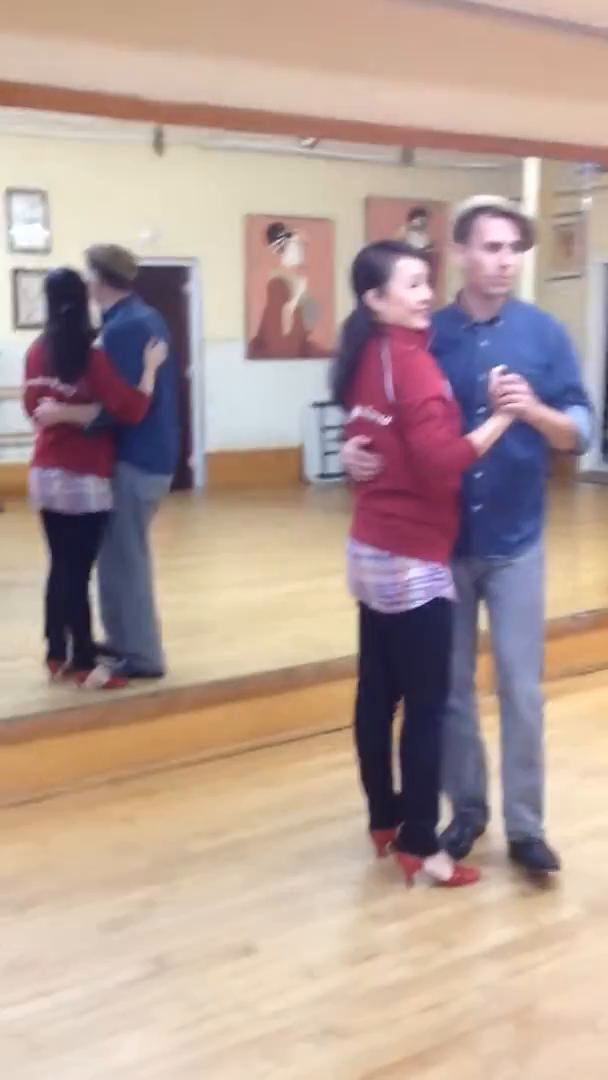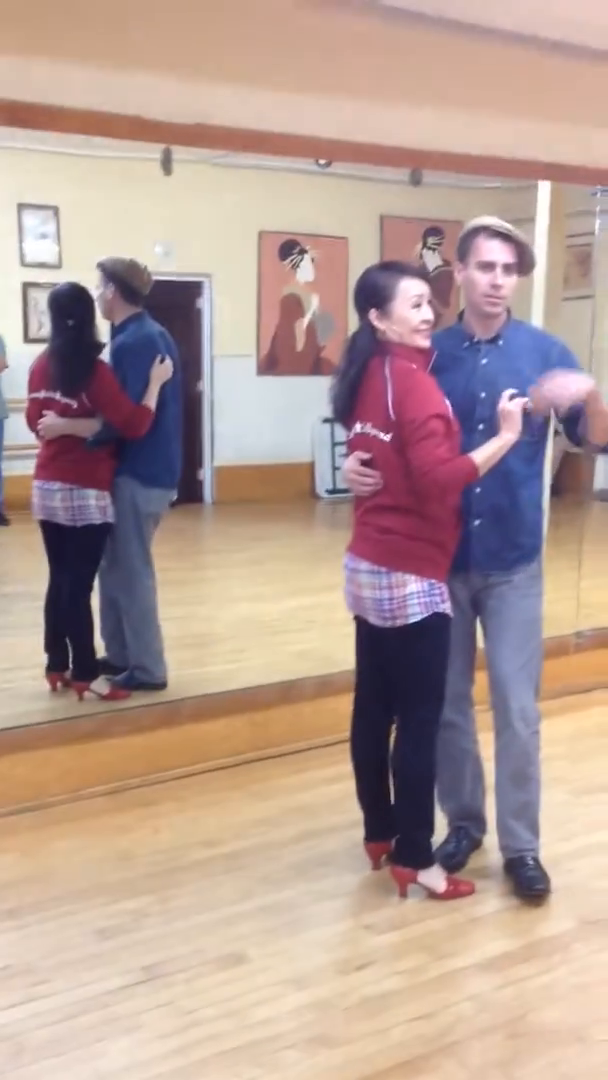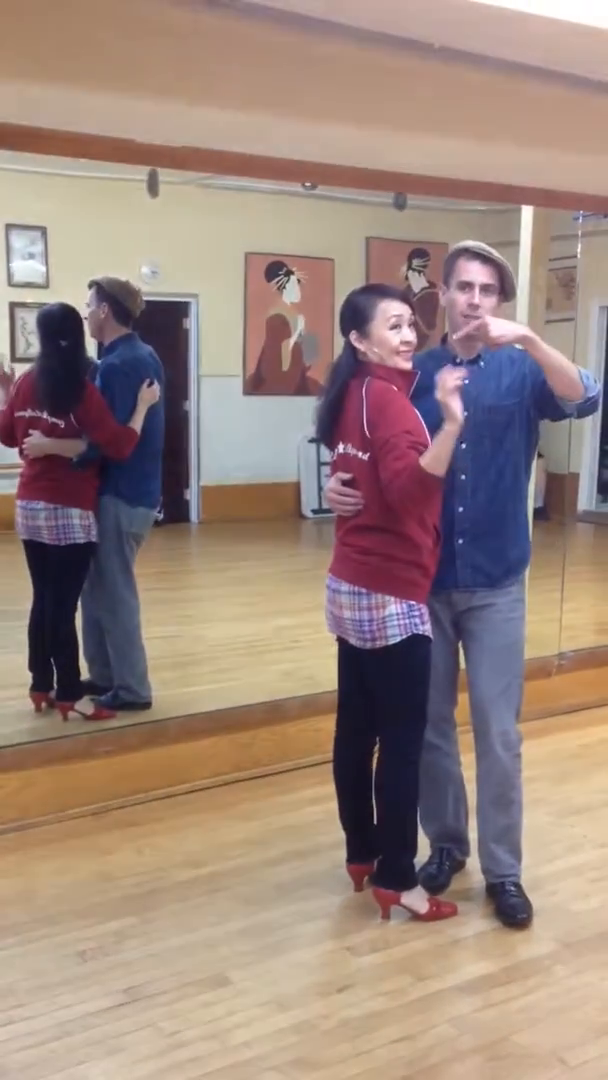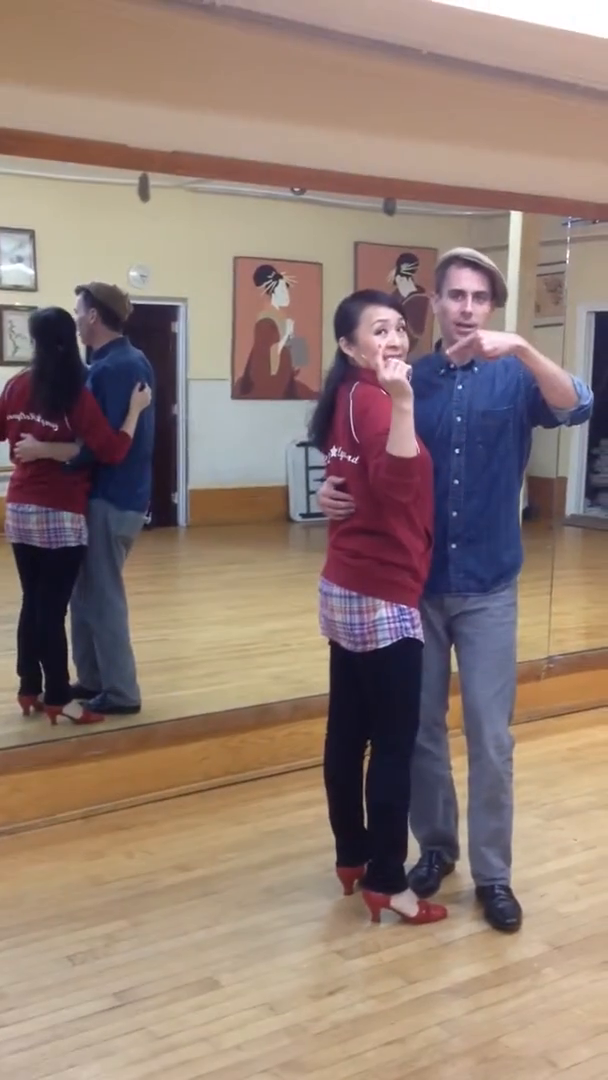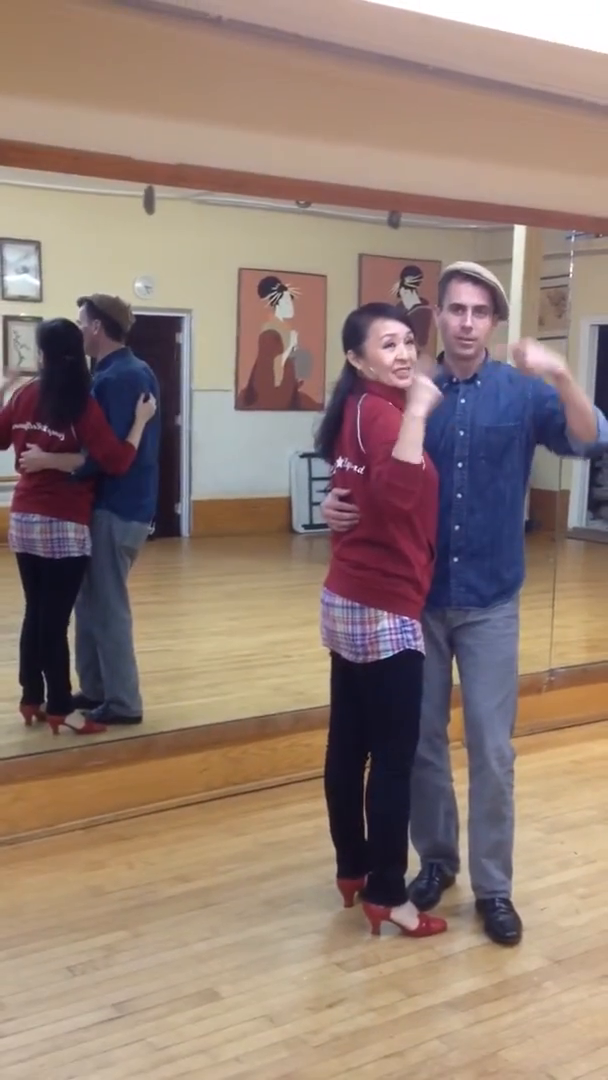
dt=0.5s
person 1, frame 1
left shoulder: (543, 333)
right shoulder: (427, 336)
left elbow: (580, 432)
left wrist: (534, 411)
right wrist: (358, 448)
left hip: (515, 542)
left knee: (520, 688)
right knee: (448, 686)
left ankle: (526, 826)
right ankle: (466, 809)
person 1, frame 2
left shoulder: (544, 351)
right shoulder: (427, 354)
right wrist: (359, 465)
left hip: (514, 562)
right hip: (440, 560)
left knee: (517, 708)
right knee: (446, 703)
left ankle: (521, 845)
right ankle: (464, 822)
person 1, frame 3
left shoulder: (521, 372)
right shoulder: (413, 375)
left elbow: (582, 399)
left wrist: (526, 337)
right wrist: (342, 487)
left hip: (496, 582)
right hip: (421, 579)
left knee: (497, 731)
right knee: (429, 725)
left ankle: (503, 869)
right ankle: (445, 844)
person 1, frame 4
left shoulder: (515, 379)
right shoulder: (407, 380)
left elbow: (575, 407)
left wrist: (519, 348)
right wrist: (336, 492)
left hip: (488, 587)
right hip: (415, 584)
left knee: (490, 736)
right knee: (420, 728)
left ankle: (492, 872)
right ankle: (435, 846)
person 1, frame 5
left shoulder: (520, 390)
right wrist: (338, 502)
left hip: (490, 600)
right hip: (416, 597)
left knee: (491, 748)
right knee: (422, 740)
left ankle: (493, 885)
right ankle: (436, 860)
person 2, frame 1
left shoulder: (364, 358)
right shoulder: (410, 361)
right elbow: (441, 460)
right wrist: (502, 416)
left hip: (371, 549)
right hip: (412, 558)
left knee: (378, 691)
right knee: (427, 701)
left ankle: (384, 819)
right ankle: (418, 843)
person 2, frame 2
left shoulder: (366, 374)
right shoulder: (411, 380)
right elbow: (438, 477)
right wrist: (506, 436)
left hip: (368, 564)
right hip: (409, 573)
left knee: (374, 705)
right knee: (421, 716)
left ankle: (379, 831)
right ankle: (413, 856)
person 2, frame 3
left shoulder: (353, 394)
right shoulder: (387, 398)
right elbow: (409, 491)
right wrist: (450, 424)
left hip: (351, 585)
right hip: (389, 593)
left knee: (357, 727)
right knee: (402, 738)
left ankle: (362, 853)
right ankle: (395, 878)
person 2, frame 4
left shoulder: (348, 397)
right shoulder: (373, 401)
right elbow: (397, 486)
right wrist: (403, 403)
left hip: (345, 588)
right hip: (381, 596)
left knee: (348, 730)
right knee: (395, 742)
left ankle: (351, 857)
right ankle: (386, 882)
person 2, frame 5
left shoulder: (354, 411)
right shoulder: (380, 412)
right elbow: (399, 492)
right wrist: (417, 411)
left hip: (347, 600)
right hip: (384, 608)
left knee: (350, 742)
right knee: (394, 753)
left ankle: (353, 868)
right ankle: (386, 894)
person 3, frame 1
left shoulder: (122, 327)
right shoulder: (145, 318)
left wrist: (62, 413)
right wrist: (73, 408)
left hip: (136, 458)
right hip: (151, 452)
left knee: (126, 557)
right knee: (119, 552)
left ankle: (143, 655)
right ankle: (123, 637)
person 3, frame 2
left shoulder: (132, 343)
right shoulder: (153, 334)
left wrist: (64, 426)
right wrist: (73, 421)
left hip: (139, 472)
right hip: (151, 467)
left knee: (130, 571)
right knee: (117, 565)
left ankle: (147, 668)
right ankle: (120, 655)
person 3, frame 3
left shoulder: (122, 364)
right shoulder: (137, 356)
left wrist: (50, 446)
left hip: (121, 492)
right hip: (126, 488)
left knee: (113, 591)
right knee: (99, 587)
left ankle: (131, 689)
right ankle: (104, 676)
person 3, frame 4
left shoulder: (115, 368)
right shoulder: (123, 362)
left wrist: (42, 449)
left hip: (112, 497)
right hip: (112, 492)
left knee: (102, 595)
right knee: (87, 591)
left ankle: (120, 692)
right ankle: (92, 680)
person 3, frame 5
left shoulder: (118, 378)
right shoulder: (125, 372)
left wrist: (47, 460)
left hip: (117, 507)
right hip: (114, 502)
left knee: (107, 606)
right knee: (93, 601)
left ankle: (122, 703)
right ankle: (95, 690)
person 4, frame 1
left shoulder: (38, 352)
right shoulder: (90, 358)
right elbow: (132, 410)
right wrist: (151, 368)
left hip: (46, 475)
right hip: (83, 480)
left knee: (61, 567)
right knee: (77, 572)
left ankle: (57, 653)
right ankle: (83, 663)
person 4, frame 2
left shoulder: (41, 365)
right shoulder: (94, 371)
right elbow: (134, 425)
right wrist: (156, 383)
left hip: (46, 487)
right hip: (86, 493)
left knee: (60, 580)
right knee: (79, 585)
left ankle: (56, 665)
right ankle: (84, 673)
person 4, frame 3
right shoulder: (82, 390)
right elbow: (119, 447)
right wrist: (143, 405)
right hip: (70, 512)
left knee: (43, 599)
right knee: (63, 605)
left ankle: (41, 685)
right ankle: (69, 694)
person 4, frame 4
right shoulder: (76, 395)
right elbow: (112, 451)
right wrist: (136, 409)
right hip: (61, 516)
right knee: (53, 608)
right ankle: (57, 698)
person 4, frame 5
right shoulder: (83, 405)
right elbow: (117, 462)
right wrist: (141, 420)
right hip: (64, 526)
left knee: (35, 613)
right knee: (56, 618)
right ankle: (59, 708)
